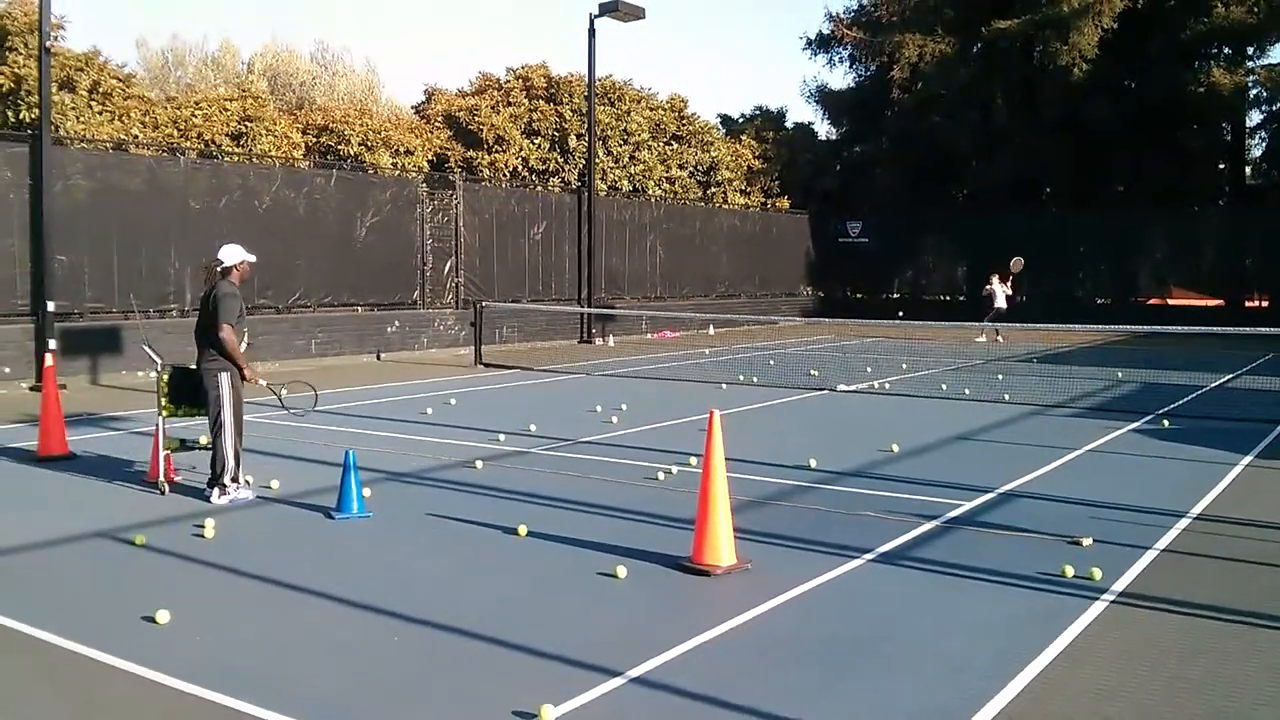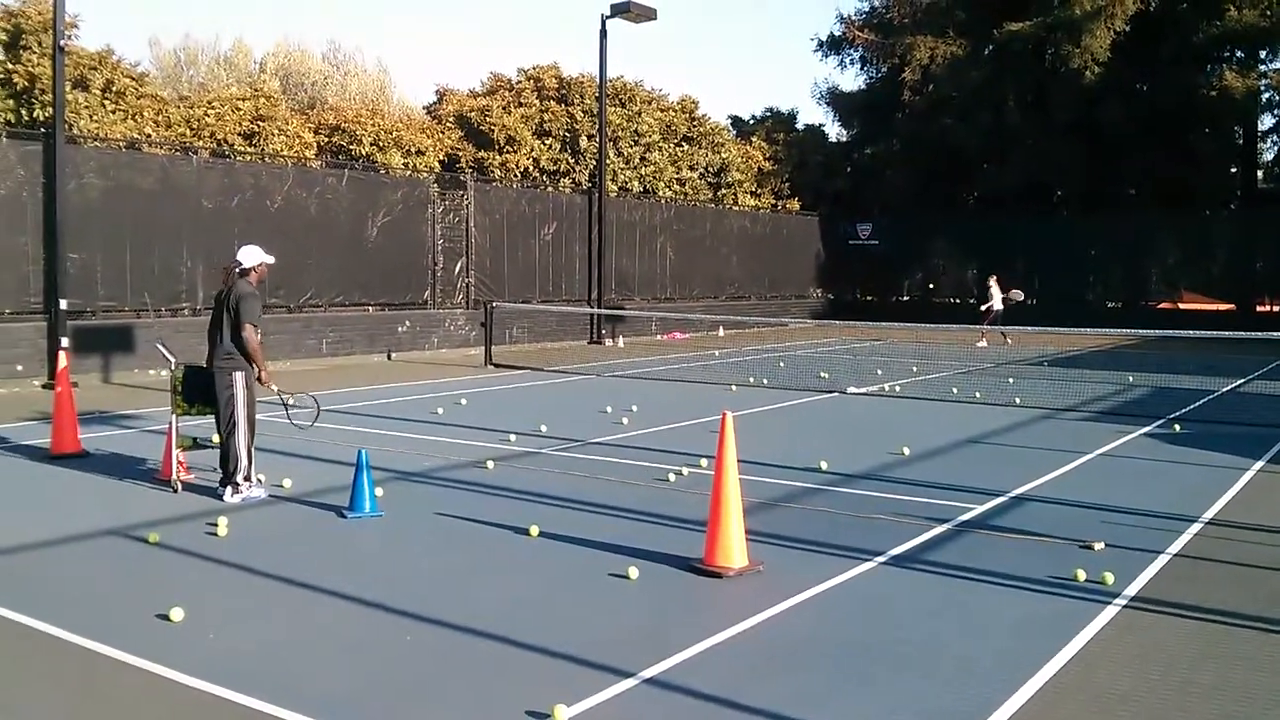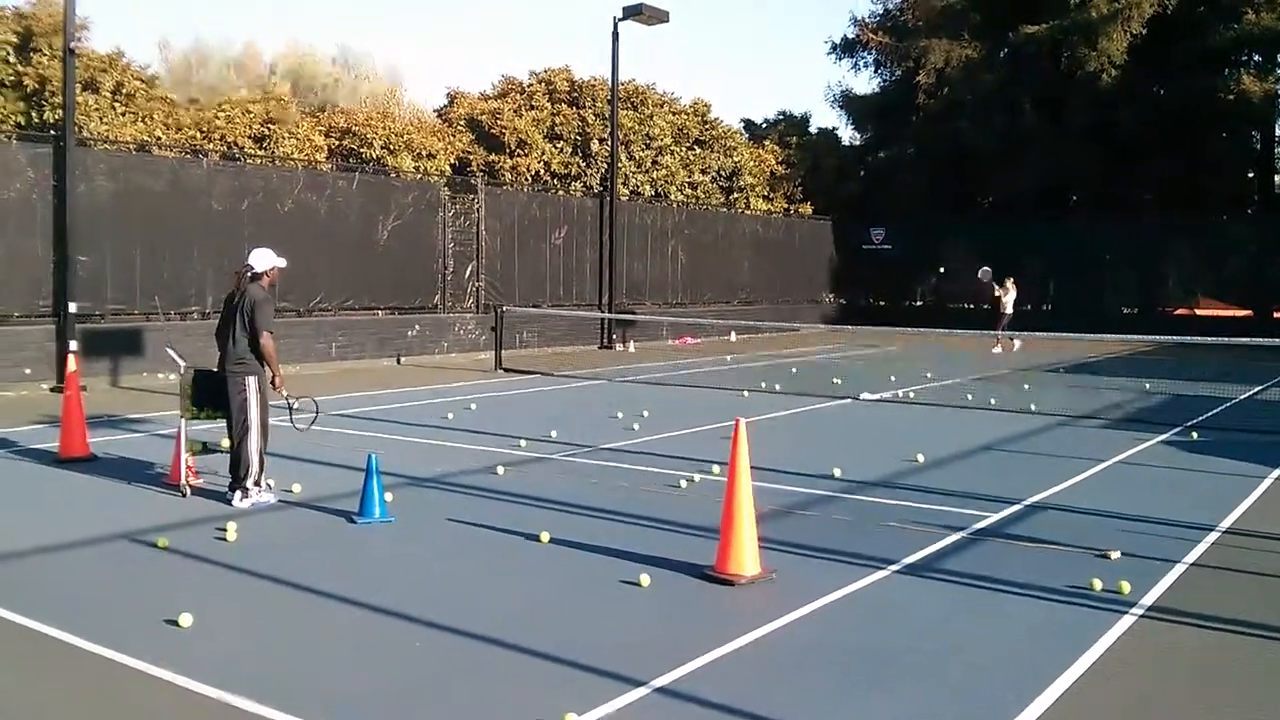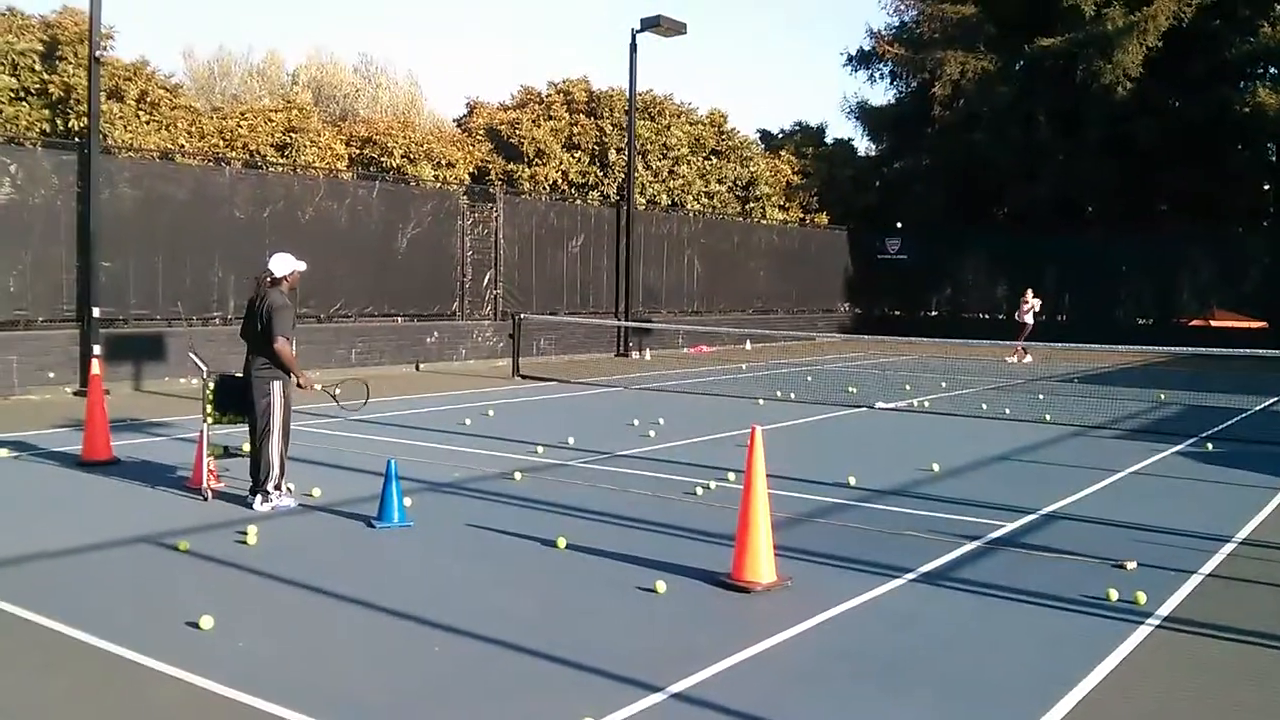
dt=0.3s
person 1, frame 1
left shoulder: (213, 291)
right shoulder: (229, 293)
left elbow: (200, 332)
right elbow: (225, 333)
right wrist: (245, 366)
left hip: (211, 367)
right hip: (223, 369)
left knee: (223, 427)
right knee: (228, 428)
left ankle: (219, 481)
right ankle: (224, 488)
person 1, frame 2
left shoulder: (227, 291)
right shoulder: (249, 294)
left elbow: (213, 330)
right elbow: (247, 334)
right wrist: (262, 367)
left hip: (220, 366)
right hip: (236, 368)
left knee: (231, 426)
right knee: (240, 427)
left ankle: (231, 479)
right ankle: (237, 486)
person 1, frame 3
left shoulder: (235, 295)
right shoulder: (262, 298)
left elbow: (220, 333)
right elbow: (265, 340)
right wrist: (277, 373)
left hip: (230, 370)
right hip: (248, 372)
left knee: (240, 430)
right knee: (252, 431)
left ankle: (239, 484)
right ankle: (247, 491)
person 1, frame 4
left shoulder: (257, 299)
right shoulder: (281, 304)
left elbow: (245, 333)
right elbow: (280, 345)
right wrist: (299, 374)
left hip: (255, 373)
right hip: (272, 377)
left knee: (262, 434)
right knee: (274, 435)
left ankle: (260, 488)
right ankle: (268, 494)
